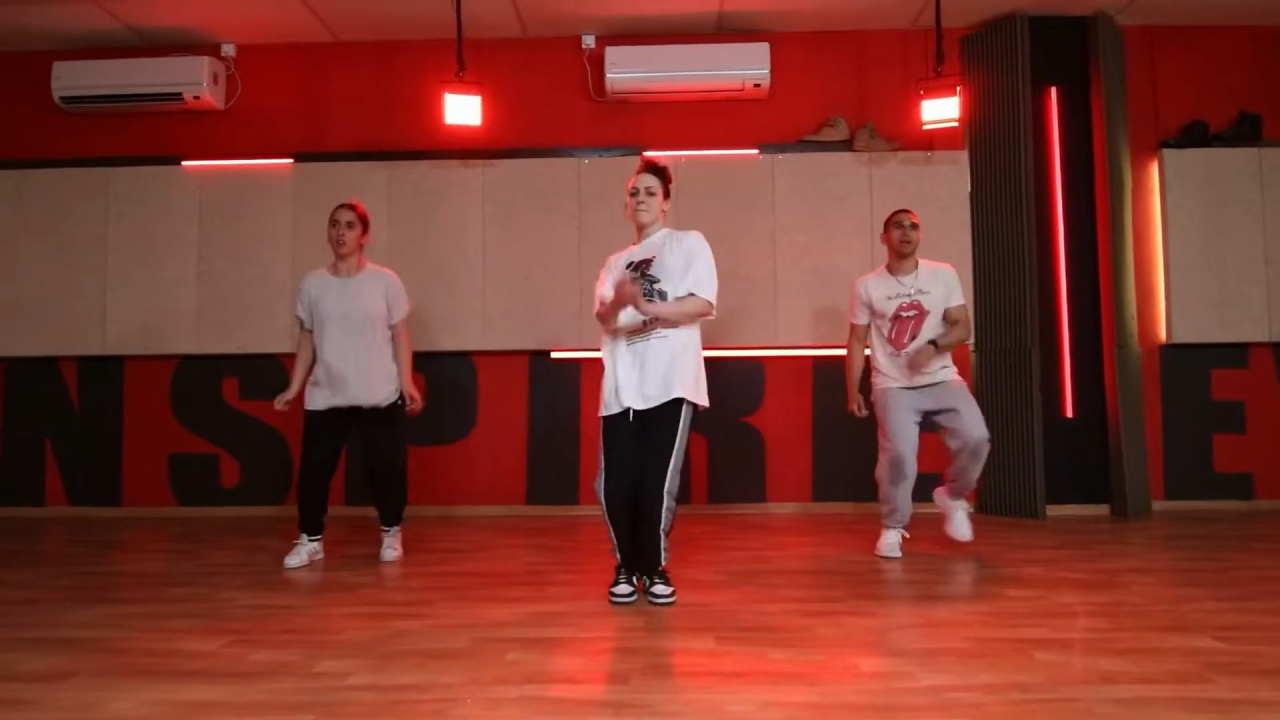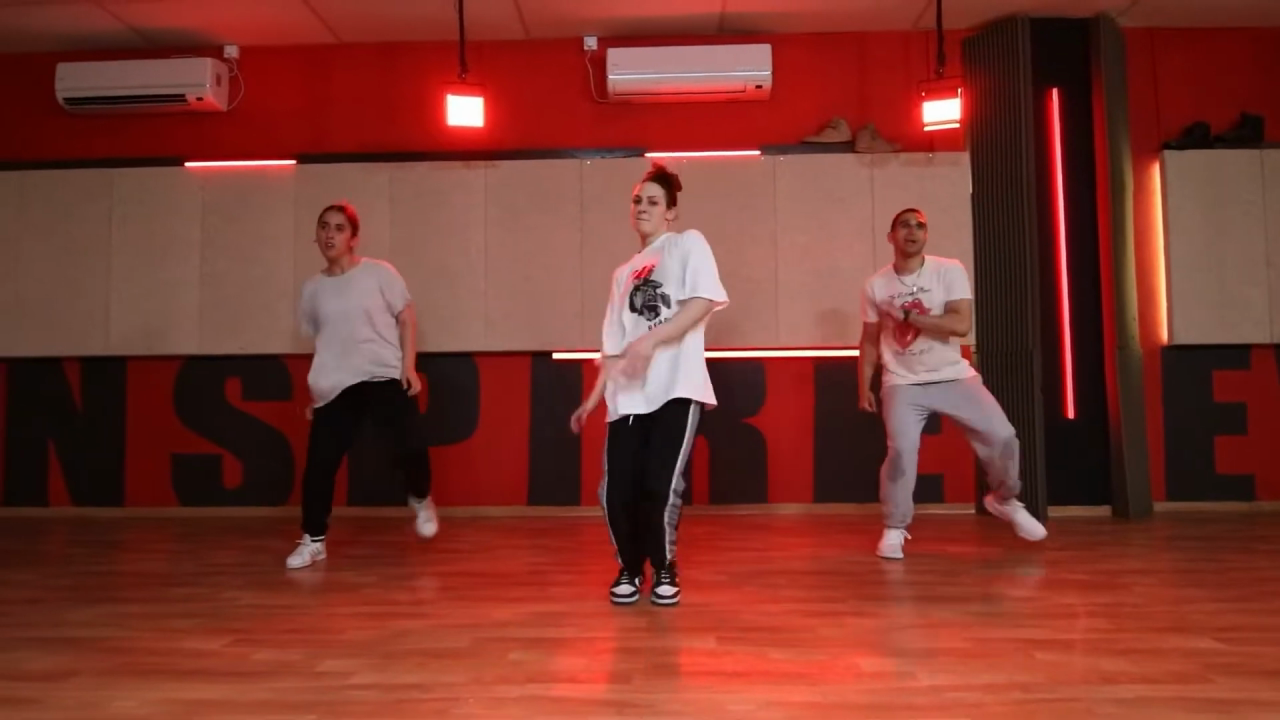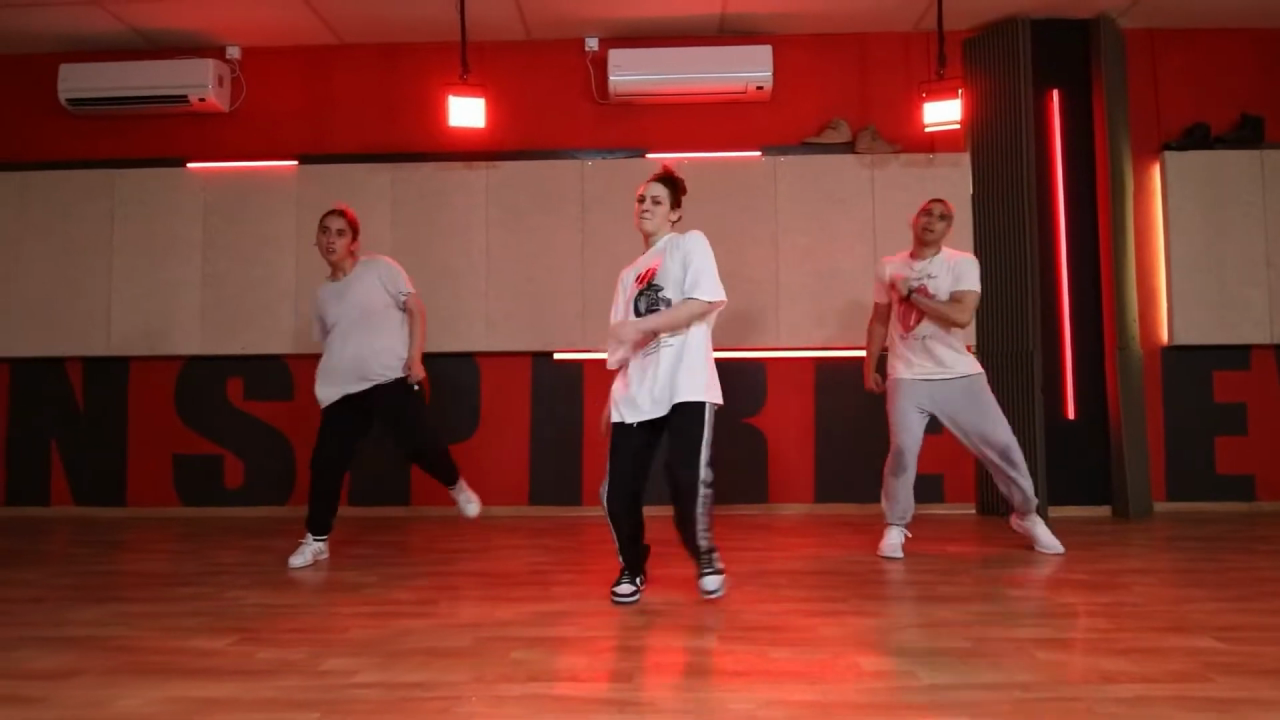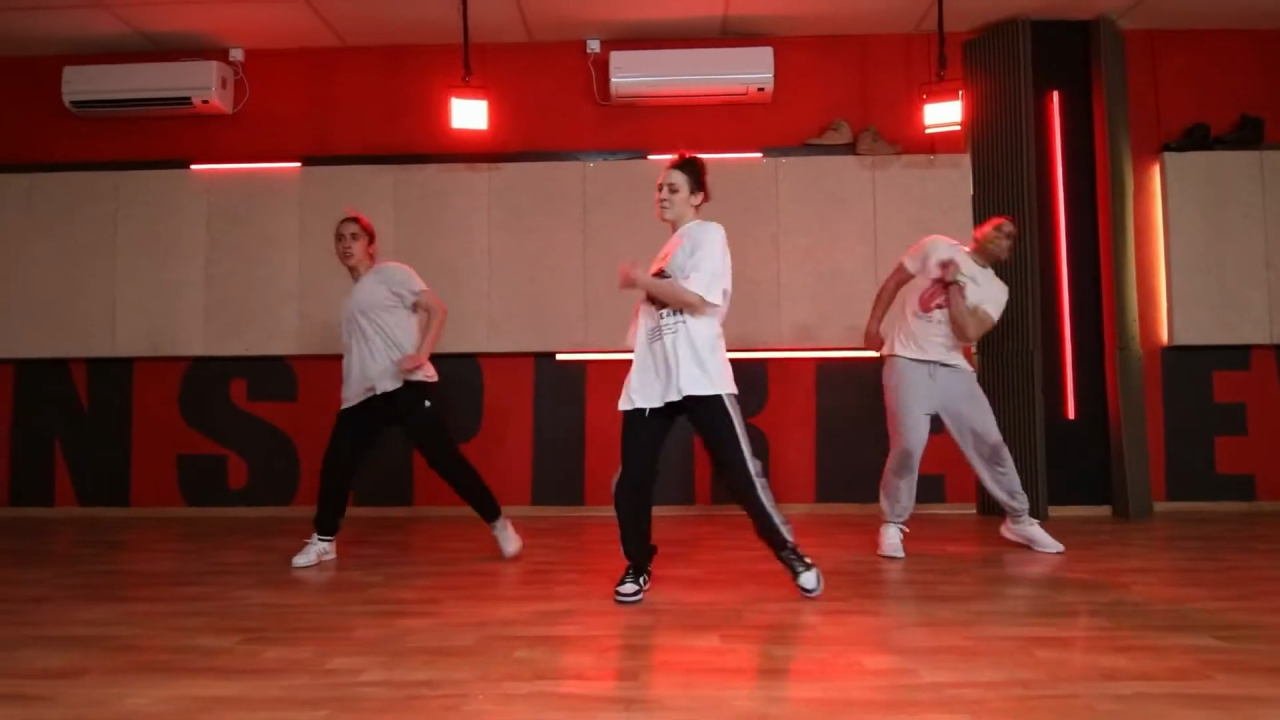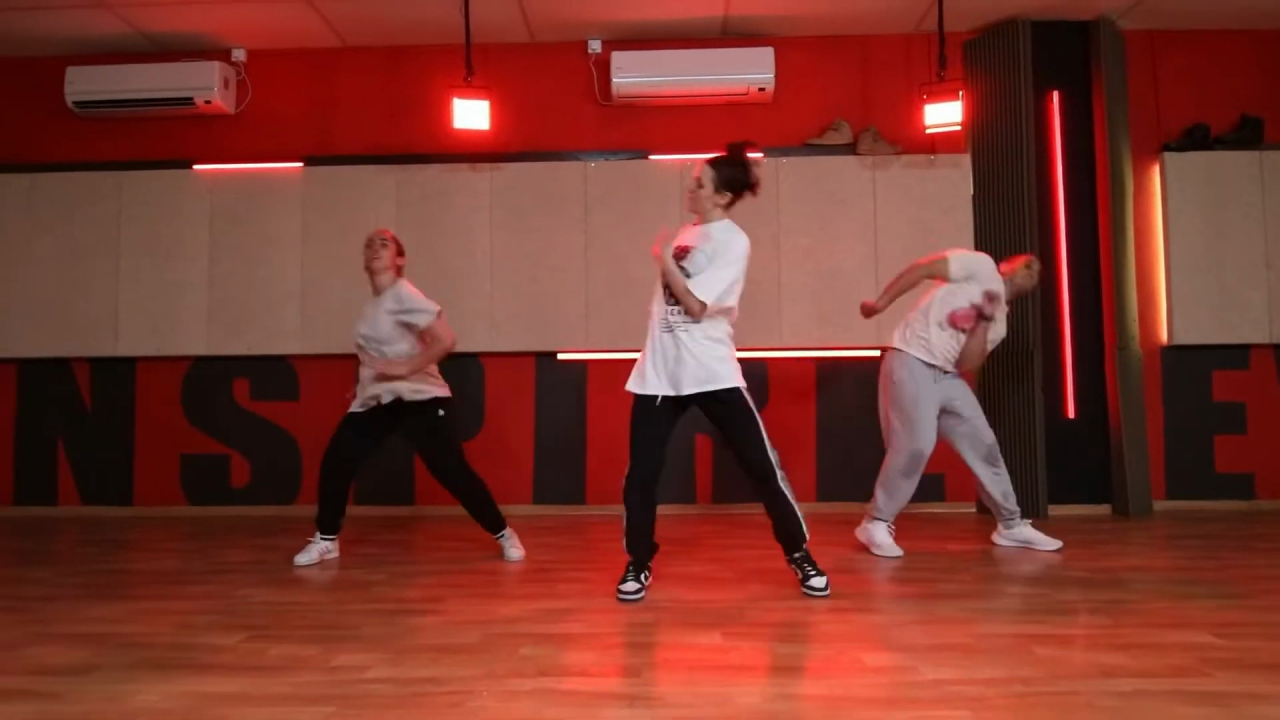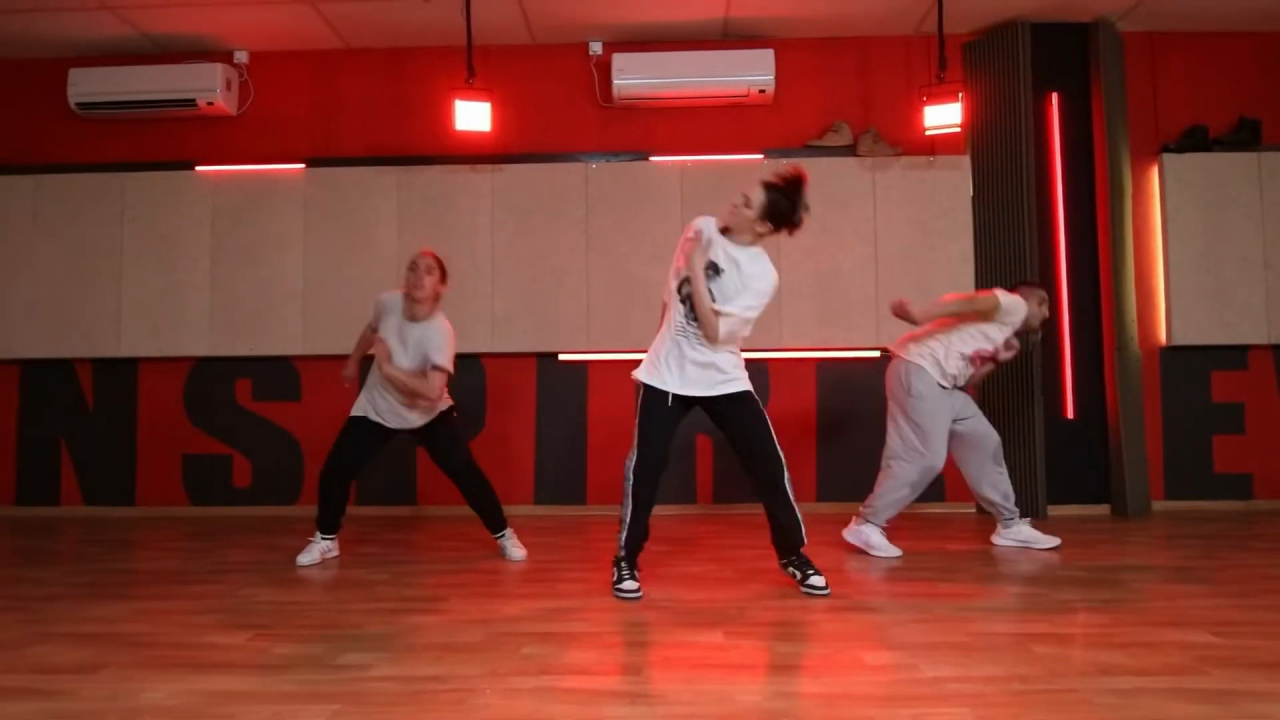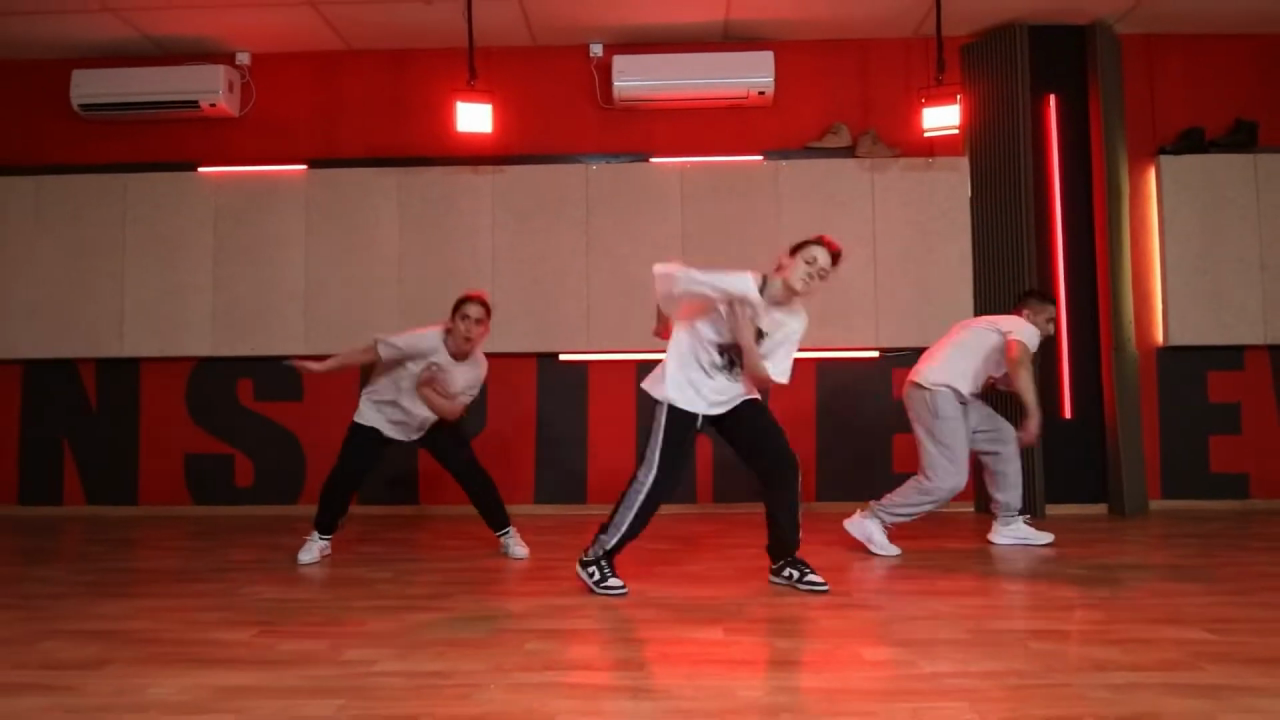
dt=0.1s
person 1, frame 1
left shoulder: (689, 242)
right shoulder: (616, 263)
left elbow: (704, 305)
right elbow: (604, 319)
left wrist: (649, 309)
right wrist: (617, 303)
left hip: (671, 383)
right hip: (622, 388)
left knee: (657, 482)
right knee: (615, 485)
left ankle: (655, 567)
right ankle: (628, 566)
person 1, frame 2
left shoulder: (689, 244)
right shoulder: (623, 274)
left elbow: (707, 302)
right elbow: (614, 346)
left wrist: (652, 341)
right wrist: (592, 399)
left hip: (678, 385)
right hip: (630, 394)
left knee: (662, 482)
right knee: (617, 491)
left ankle: (663, 567)
right ankle: (631, 566)
person 1, frame 3
left shoulder: (692, 244)
right shoulder: (629, 275)
left elbow: (707, 302)
left wrist: (644, 326)
right wrist: (614, 396)
left hip: (686, 387)
right hip: (636, 396)
left knee: (687, 477)
right knee: (618, 492)
left ankle: (704, 555)
right ankle: (632, 566)
person 1, frame 4
left shoulder: (708, 235)
right shoulder: (665, 252)
left elbow: (699, 298)
left wrist: (643, 281)
left hip: (702, 378)
right hip: (648, 381)
left knee: (739, 469)
right knee: (631, 480)
left ankle: (788, 550)
right ankle: (637, 565)
person 1, frame 5
left shoulder: (733, 241)
right shoulder: (686, 233)
left elbow: (698, 304)
left wrist: (665, 263)
left hip: (712, 371)
right hip: (658, 371)
left knee: (760, 460)
right knee: (642, 471)
left ankle: (799, 553)
right ankle: (639, 563)
person 1, frame 6
left shoulder: (761, 270)
right shoulder: (704, 229)
left elbow: (716, 329)
left wrist: (696, 280)
left hip: (723, 375)
right hip: (667, 369)
left knee: (767, 462)
right knee: (644, 463)
left ankle: (794, 558)
right ankle: (627, 559)
person 1, frame 7
left shoulder: (795, 320)
right shoulder: (736, 285)
left elbow: (765, 379)
right elbow: (664, 278)
left wrist: (746, 341)
right wrist: (665, 322)
left hip: (734, 395)
right hip: (683, 389)
left knee: (782, 467)
right knee: (656, 479)
left ankle: (785, 560)
right ankle: (597, 558)
person 2, frame 1
left shoulder: (385, 280)
right shoulder: (313, 284)
left elbow: (399, 331)
right elbow: (307, 339)
left wrist: (407, 380)
right wrist: (294, 387)
left hip: (379, 391)
right hip: (326, 395)
left knee: (387, 464)
right knee: (314, 469)
left ankle: (391, 530)
right ankle: (311, 539)
person 2, frame 2
left shoulder: (379, 272)
right shoulder: (312, 289)
left elbow: (406, 318)
left wrist: (409, 365)
right wrist: (316, 390)
left hip: (383, 377)
right hip: (335, 386)
left knee: (409, 446)
right knee: (319, 464)
left ankle: (421, 499)
right ankle: (314, 540)
person 2, frame 3
left shoulder: (380, 268)
right shoulder: (324, 295)
left elbow: (416, 309)
left wrist: (415, 358)
right wrist: (329, 383)
left hip: (393, 379)
right hip: (344, 389)
left knee: (421, 444)
right knee: (326, 463)
left ankle: (456, 485)
right ankle: (317, 540)
person 2, frame 4
left shoulder: (391, 273)
right shoulder: (354, 294)
left elbow: (436, 309)
left wrist: (420, 354)
left hip: (408, 386)
right hip: (365, 394)
left knee: (445, 458)
right knee: (336, 463)
left ankle: (498, 522)
right ankle: (323, 540)
person 2, frame 5
left shoulder: (404, 295)
right shoulder: (375, 299)
left elbow: (445, 340)
left wrist: (399, 369)
left hip: (420, 397)
right hip: (375, 400)
left knee: (452, 469)
right knee: (335, 463)
left ankle: (504, 534)
right ankle: (326, 539)
person 2, frame 6
left shoulder: (440, 333)
right shoulder: (389, 303)
left elbow: (430, 392)
left wrist: (387, 367)
right wrist: (353, 362)
left hip: (430, 413)
right hip: (376, 408)
left knee: (464, 472)
right knee: (336, 467)
left ankle: (503, 534)
right ankle: (326, 539)
person 2, frame 7
left shoulder: (478, 366)
right shoulder: (427, 341)
left elbow: (451, 411)
right elbow: (372, 353)
left wrist: (431, 393)
right wrist: (323, 366)
left hip: (432, 421)
right hip: (379, 414)
left knee: (472, 474)
right knee: (343, 477)
left ankle: (506, 534)
right ankle: (321, 538)
person 3, frame 1
left shoulder: (944, 275)
right shoulder: (867, 286)
left elbow: (962, 327)
right elbow: (857, 342)
left wrist: (933, 347)
right wrist: (853, 390)
left hip: (941, 380)
right hip: (893, 385)
left knee: (975, 438)
right knee: (899, 454)
left ankle: (953, 496)
right ankle: (892, 529)
person 3, frame 2
left shoulder: (950, 271)
right shoulder: (874, 286)
left elbow: (963, 324)
right elbow: (869, 338)
left wrist: (909, 317)
right wrist: (864, 386)
left hip: (952, 375)
right hip: (903, 383)
left knee: (1001, 436)
right knee: (900, 452)
left ankle: (1005, 499)
right ankle: (894, 528)
person 3, frame 3
left shoulder: (963, 264)
right shoulder: (889, 268)
left elbow: (962, 317)
right elbow: (879, 319)
left wrist: (914, 297)
right wrist: (870, 365)
left hip: (960, 374)
right hip: (908, 377)
left knee: (1001, 443)
right knee: (903, 448)
left ankle: (1028, 516)
right ankle: (896, 526)
person 3, frame 4
left shoulder: (996, 289)
right shoulder: (934, 248)
left elbow: (969, 335)
right elbow: (895, 281)
left wrist: (955, 284)
right wrist: (874, 322)
left hip: (952, 368)
right hip: (906, 361)
left knee: (989, 441)
right knee: (908, 444)
left ankle: (1019, 521)
right ankle: (892, 524)
person 3, frame 5
left shoulder: (1000, 321)
right shoulder: (981, 266)
left elbow: (966, 365)
right elbow: (923, 267)
left wrist: (987, 320)
right wrist: (881, 301)
left hip: (946, 374)
right hip: (909, 359)
left knee: (983, 443)
right knee: (916, 445)
left ankle: (1011, 525)
right ankle: (876, 523)
person 3, frame 6
left shoulder: (998, 337)
right shoulder: (1012, 306)
left elbow: (966, 382)
right elbow: (974, 302)
left wrist: (996, 360)
right wrist: (922, 314)
left hip: (942, 384)
right hip: (916, 371)
left knee: (985, 443)
right knee: (925, 460)
left ankle: (1010, 525)
right ankle: (866, 524)
person 3, frame 7
left shoulder: (995, 329)
right shoulder: (1024, 330)
right elbow: (1018, 362)
left wrist: (1001, 380)
right wrist: (1033, 413)
left hip: (947, 392)
right hip: (936, 392)
left knee: (1003, 440)
right knee: (949, 478)
left ankle: (1007, 523)
right ankle: (870, 521)
